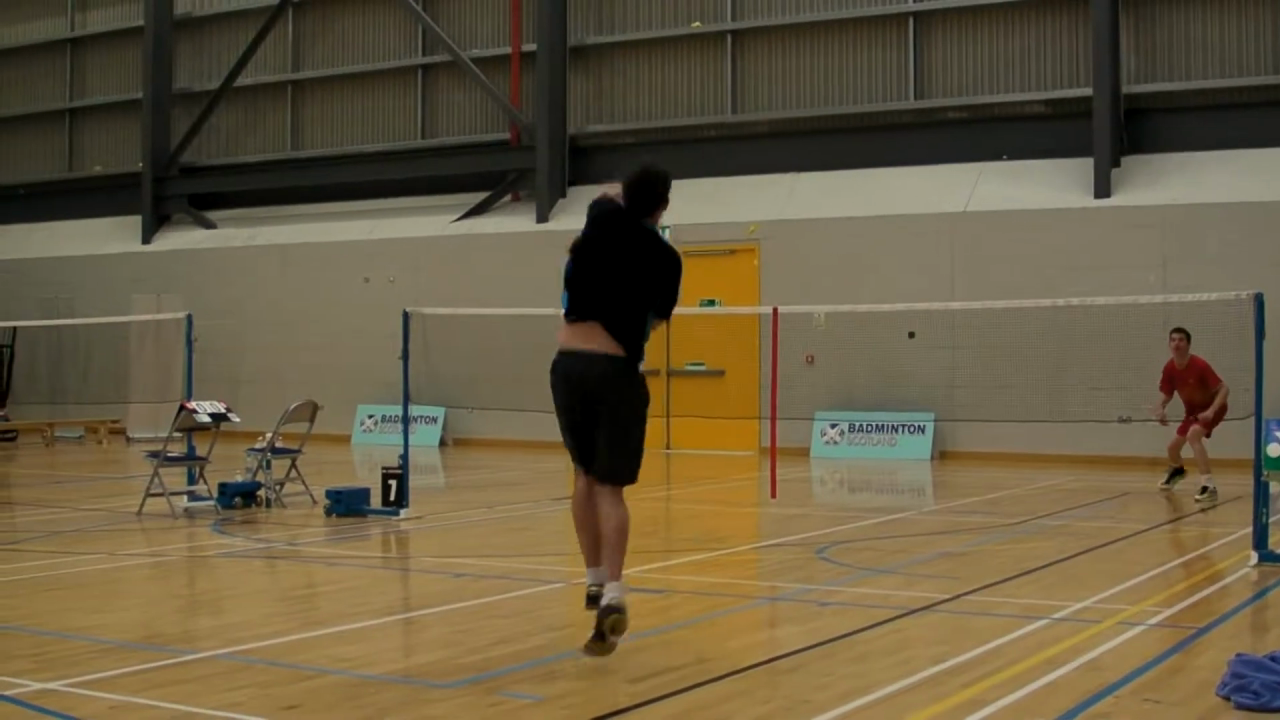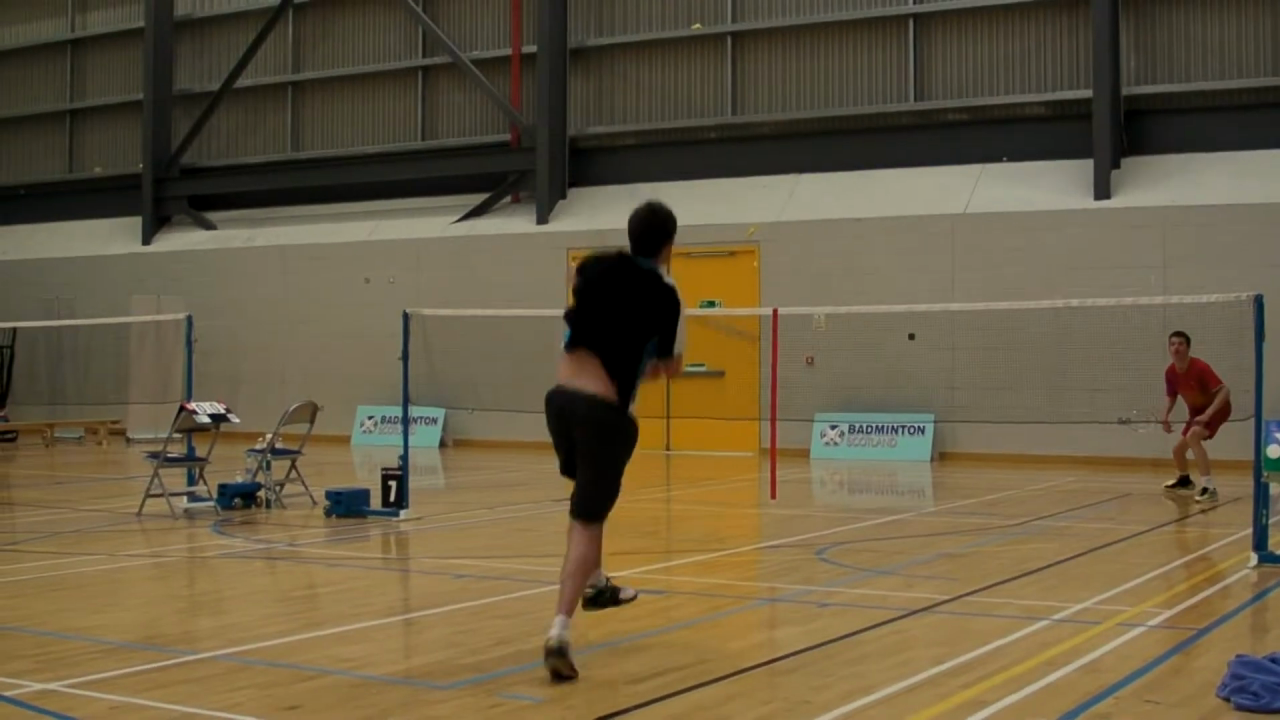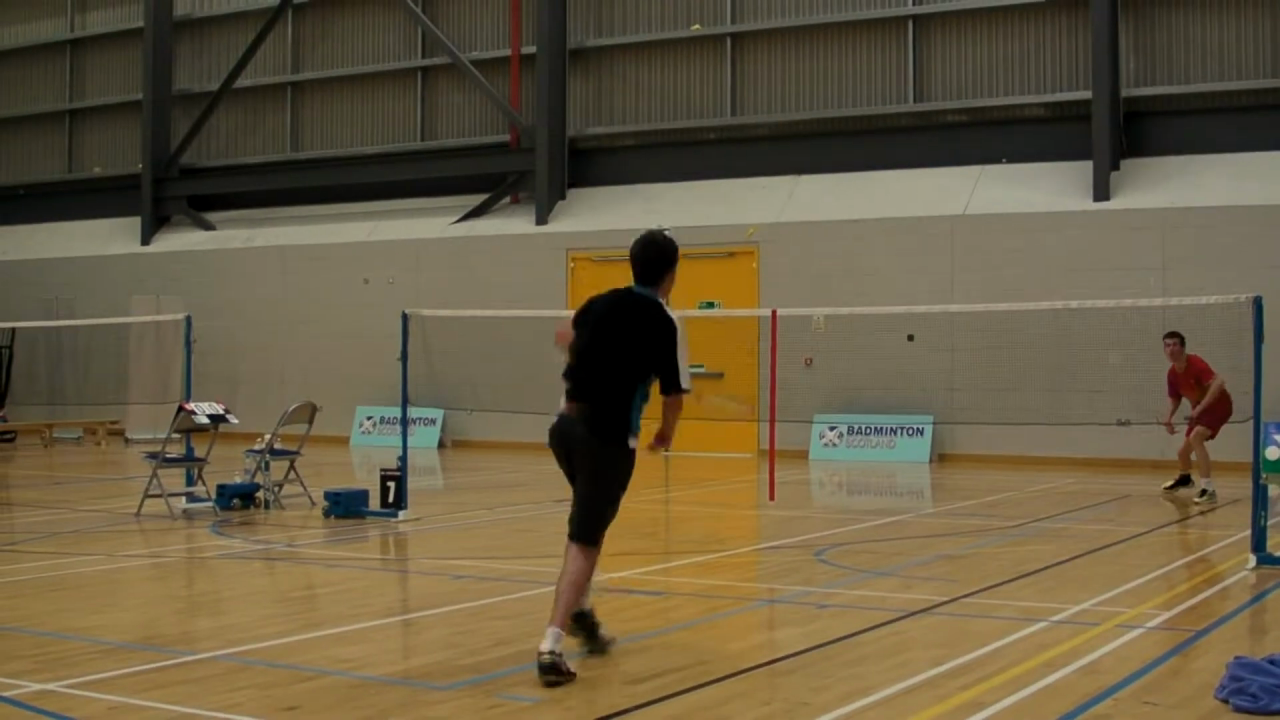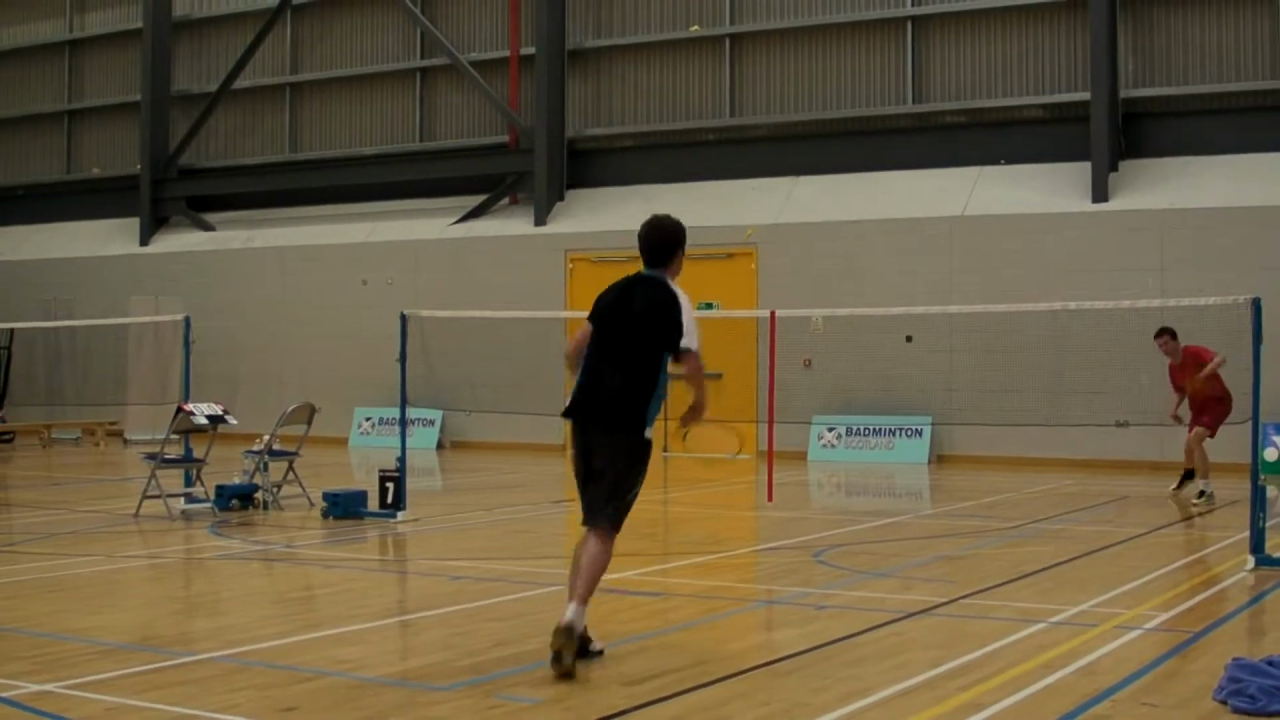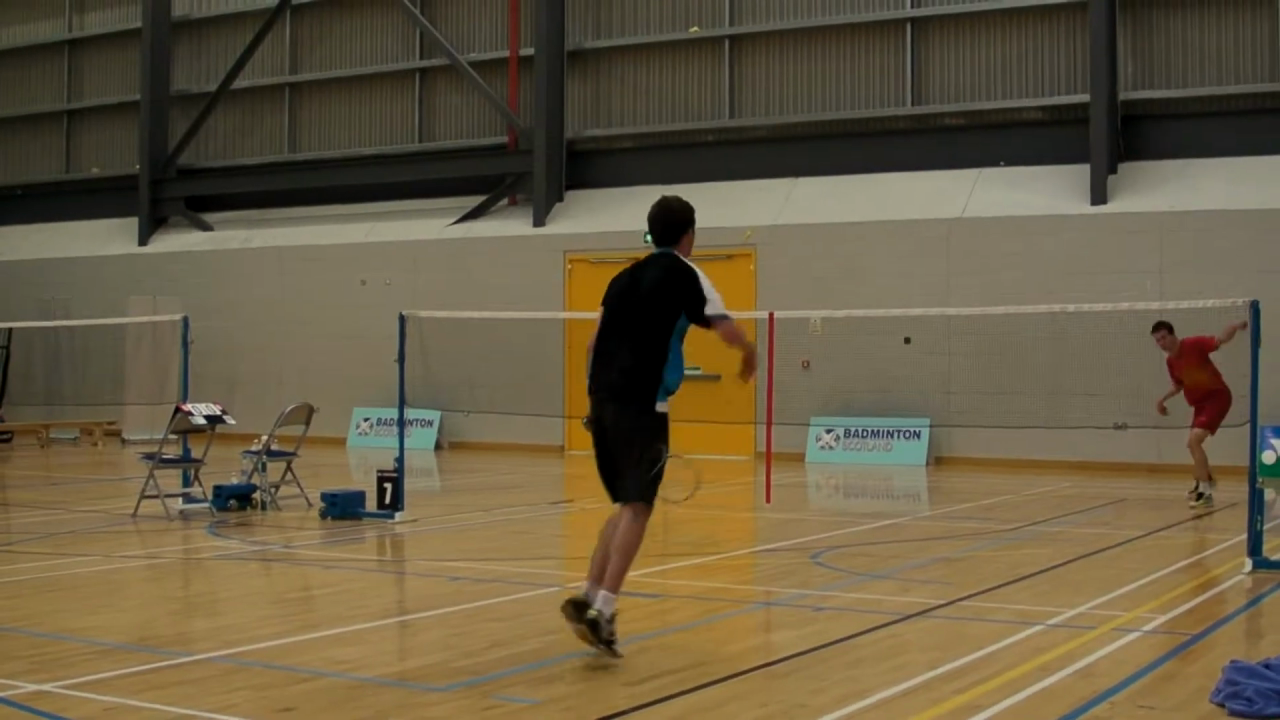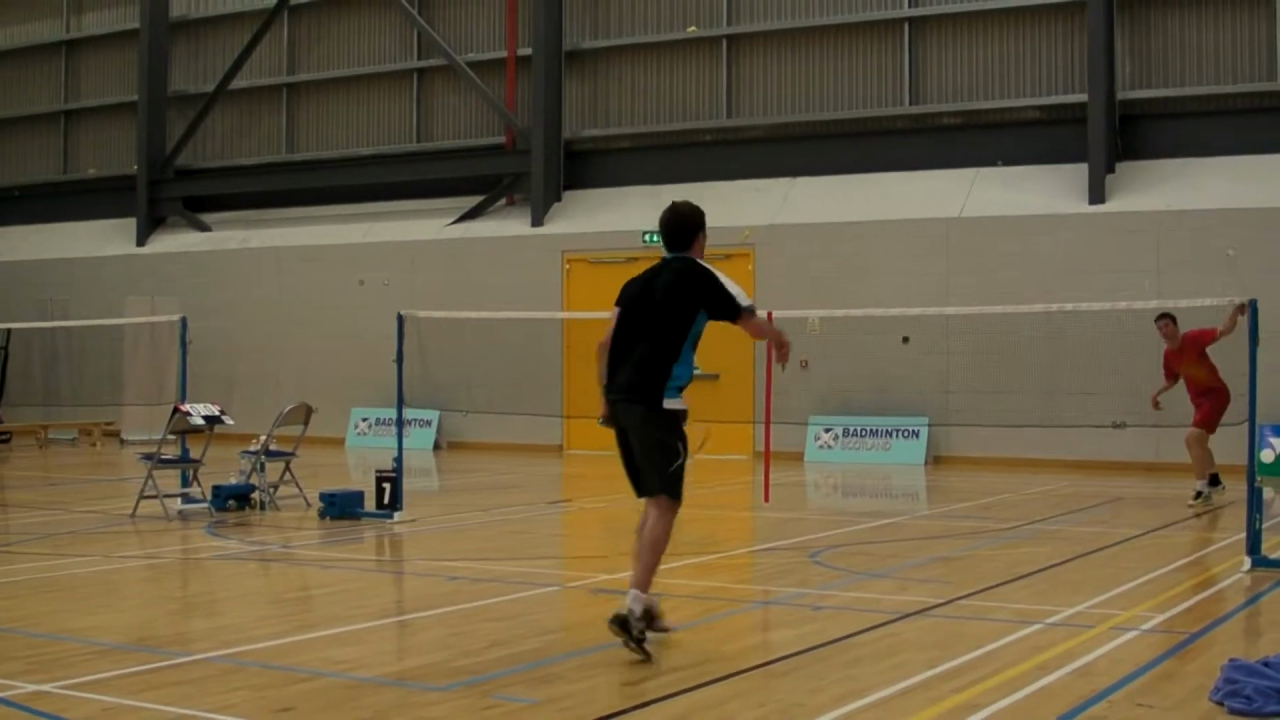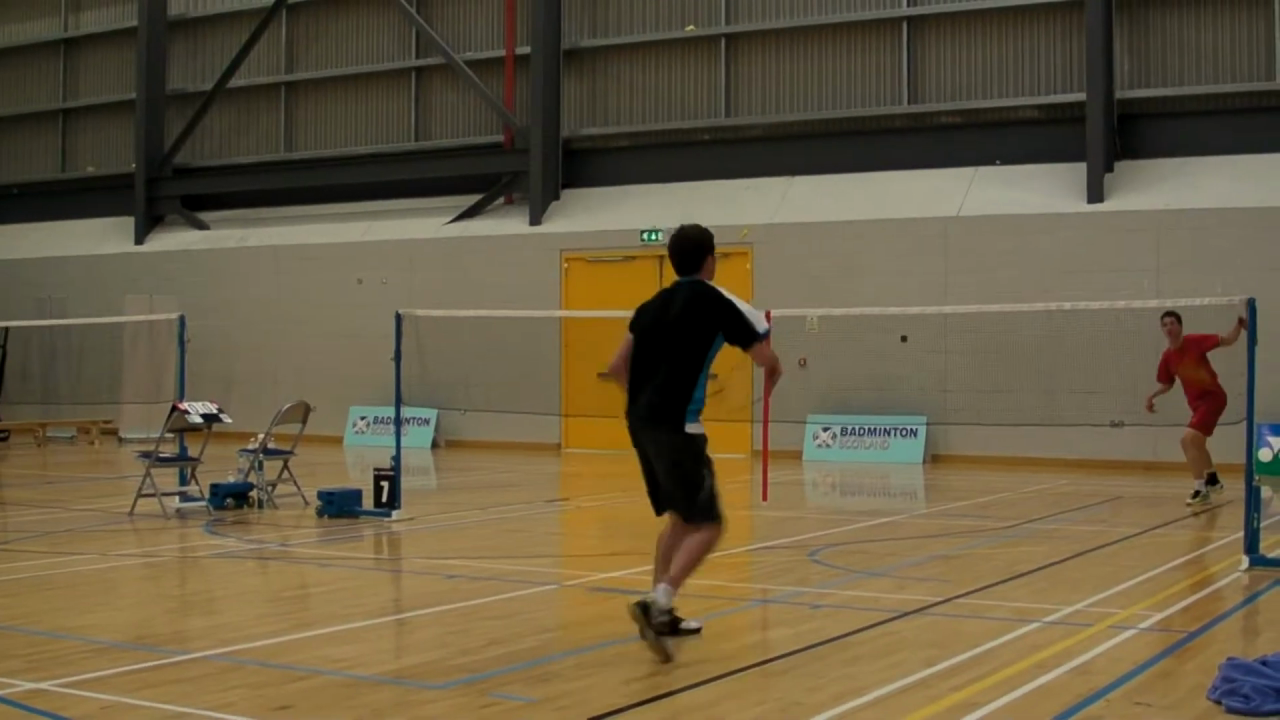
dt=0.1s
person 1, frame 1
left shoulder: (603, 216)
right shoulder: (666, 259)
left wrist: (618, 193)
left hip: (568, 367)
right hip: (617, 376)
left knee: (587, 478)
right knee: (609, 490)
left ankle: (598, 583)
right ankle: (612, 599)
person 1, frame 2
left shoulder: (601, 267)
right shoulder: (666, 299)
left elbow: (576, 298)
right elbow: (668, 366)
right wrist: (649, 368)
left hip: (562, 401)
right hip: (606, 414)
left knee: (585, 508)
right knee: (585, 525)
left ankle: (596, 585)
right ankle: (559, 635)
person 1, frame 3
left shoulder: (601, 303)
right shoulder: (664, 324)
left elbow: (564, 344)
right elbow: (675, 397)
right wrist: (665, 432)
left hip: (567, 429)
right hip: (609, 441)
left knee: (585, 534)
right knee: (584, 545)
left ankle: (580, 611)
right ankle: (552, 647)
person 1, frame 4
left shoulder: (613, 293)
right shoulder: (673, 300)
left elbow: (574, 353)
right elbow: (691, 364)
right wrist: (699, 401)
left hip: (585, 419)
right hip: (626, 429)
left knee: (595, 525)
right knee: (601, 531)
left ankle: (576, 624)
right ankle: (571, 621)
person 1, frame 5
left shoulder: (625, 277)
right shoulder: (684, 275)
left elbow: (595, 342)
right elbow: (725, 329)
right wrist: (749, 354)
left hip: (605, 401)
right hip: (641, 407)
left knee: (625, 505)
right knee: (635, 508)
left ankle: (586, 597)
right ankle: (601, 607)
person 1, frame 6
left shoulder: (637, 283)
right shoulder: (702, 278)
left elbow: (606, 344)
right elbow: (756, 324)
left wrist: (608, 399)
right wrist: (780, 340)
left hip: (623, 402)
right hip: (657, 404)
left knee: (656, 504)
right knee: (662, 505)
left ankle: (641, 604)
right ankle: (632, 608)
person 1, frame 7
left shoulder: (653, 306)
right shoulder: (713, 301)
left elbow: (618, 365)
right elbow: (764, 353)
right wrist: (772, 367)
left hip: (645, 425)
right hip: (675, 429)
left knee: (685, 518)
right knee: (704, 528)
left ankle: (659, 611)
right ankle: (657, 603)
person 2, frame 1
left shoulder: (1200, 366)
right shoulder: (1169, 369)
left elbow: (1224, 389)
right elbow: (1167, 392)
left wrist: (1211, 411)
right wrist: (1162, 408)
left hip: (1211, 409)
right hip: (1193, 410)
left knee: (1193, 436)
right knee: (1173, 447)
left ankle: (1209, 486)
right ankle: (1176, 470)
person 2, frame 2
left shoulder: (1200, 368)
right shoulder: (1170, 372)
left elbow: (1224, 391)
right elbow: (1172, 396)
left wrist: (1207, 414)
right wrist: (1166, 416)
left hip: (1216, 410)
right hip: (1197, 412)
left knee: (1192, 437)
right knee: (1178, 450)
left ankle: (1209, 487)
right ankle: (1184, 480)
person 2, frame 3
left shoulder: (1196, 364)
right shoulder: (1172, 373)
left elbow: (1218, 384)
right elbow: (1175, 398)
left wrist: (1198, 409)
right wrist: (1168, 417)
left hip: (1219, 407)
right hip: (1200, 412)
left knee: (1196, 438)
right knee: (1183, 451)
left ankle: (1208, 489)
right ankle: (1184, 478)
person 2, frame 4
left shoulder: (1194, 353)
right shoulder: (1172, 367)
left elbow: (1220, 358)
right elbow: (1181, 391)
left wrist: (1207, 371)
right wrist: (1175, 409)
left hip: (1219, 402)
right hip: (1200, 406)
left knee: (1195, 438)
right knee: (1190, 447)
left ankle: (1206, 490)
right ankle: (1189, 473)
person 2, frame 5
left shoulder: (1193, 344)
right shoulder: (1170, 361)
left elbow: (1223, 339)
left wrist: (1236, 327)
right wrist: (1163, 399)
left hip: (1218, 397)
right hip: (1200, 403)
left knee: (1194, 441)
right knee: (1195, 443)
left ankle: (1205, 493)
right ankle: (1203, 480)
person 2, frame 6
left shoulder: (1194, 338)
right shoulder: (1167, 355)
left elbow: (1224, 330)
right elbow: (1171, 381)
left wrist: (1235, 313)
right wrist: (1157, 394)
left hip: (1216, 395)
right hip: (1200, 399)
left knee: (1191, 439)
right knee: (1199, 442)
left ankle: (1204, 490)
right ankle: (1214, 481)
person 2, frame 7
left shoulder: (1196, 341)
right shoulder: (1167, 357)
left elbow: (1228, 340)
right elbow: (1166, 384)
left wrist: (1238, 326)
right wrist: (1151, 396)
left hip: (1213, 397)
right hip: (1197, 402)
left knee: (1187, 439)
right knee: (1197, 443)
left ankle: (1202, 489)
right ankle: (1212, 481)
